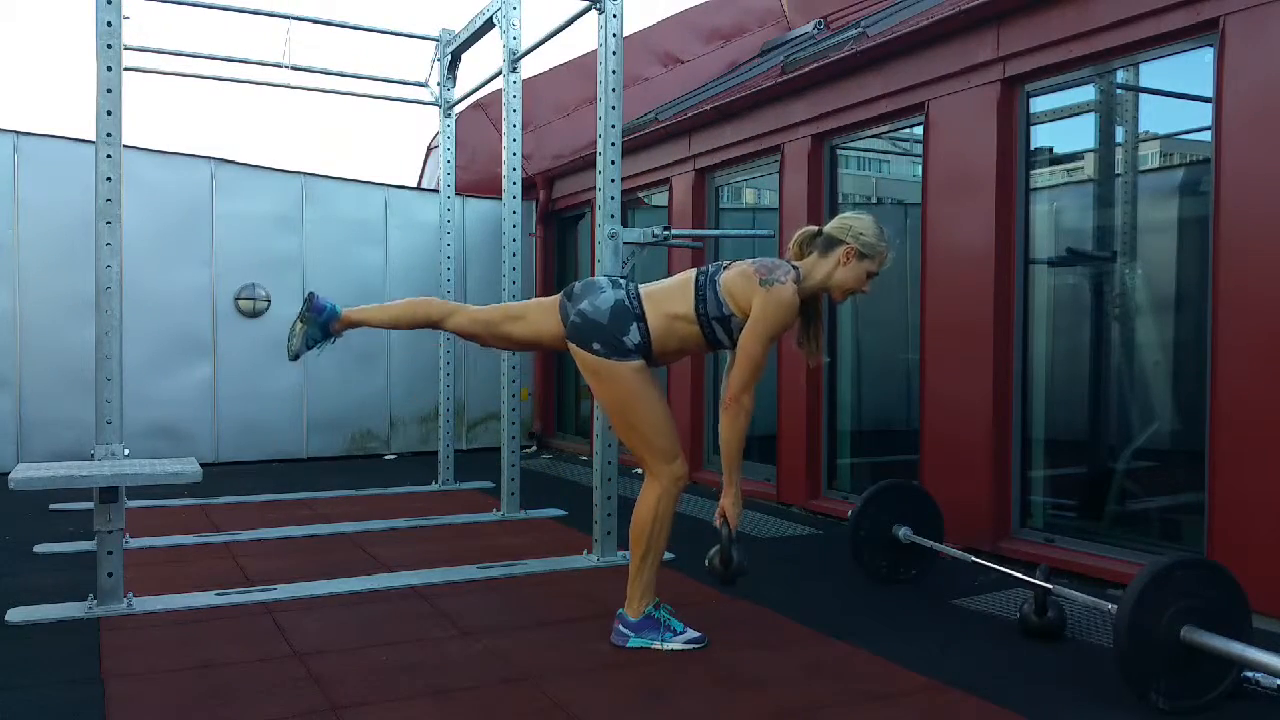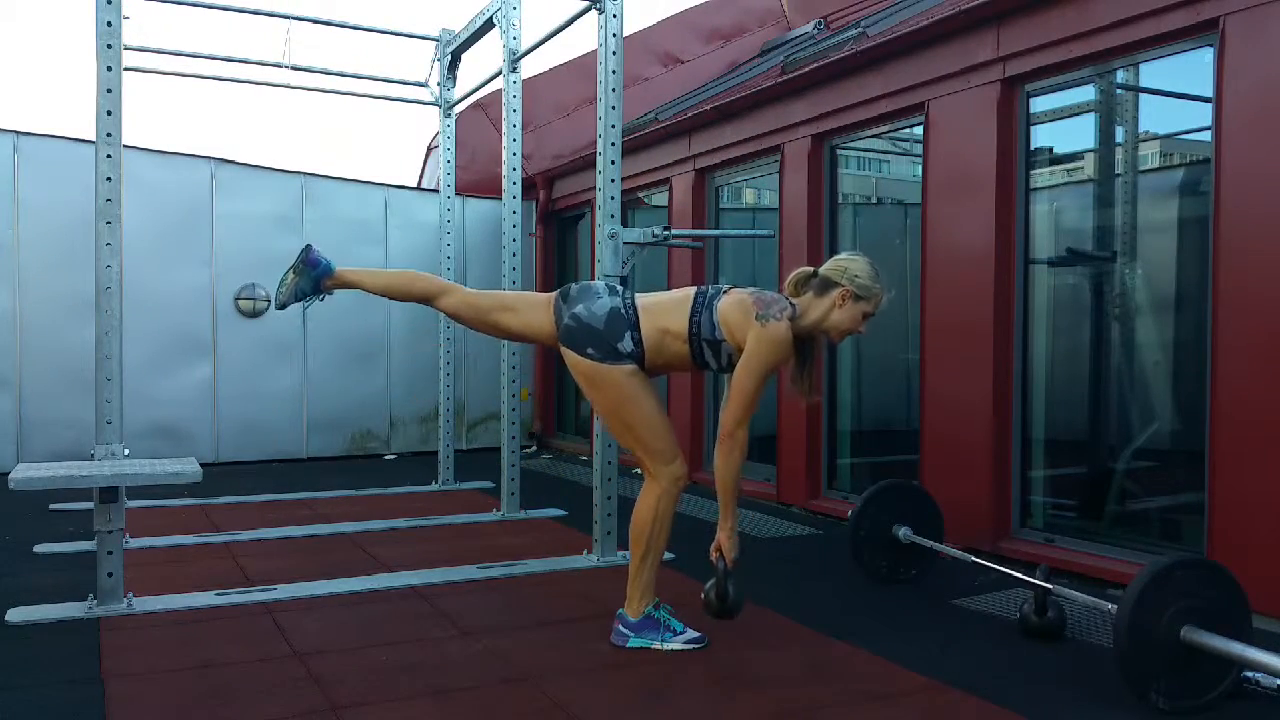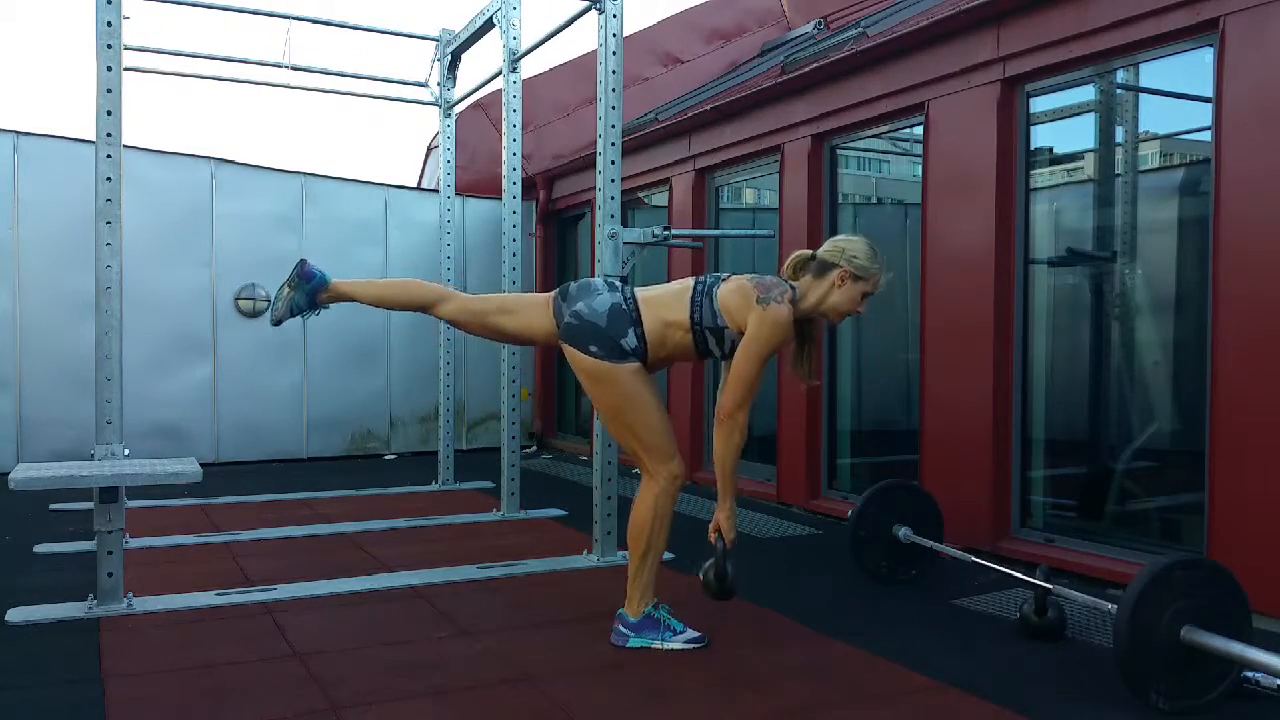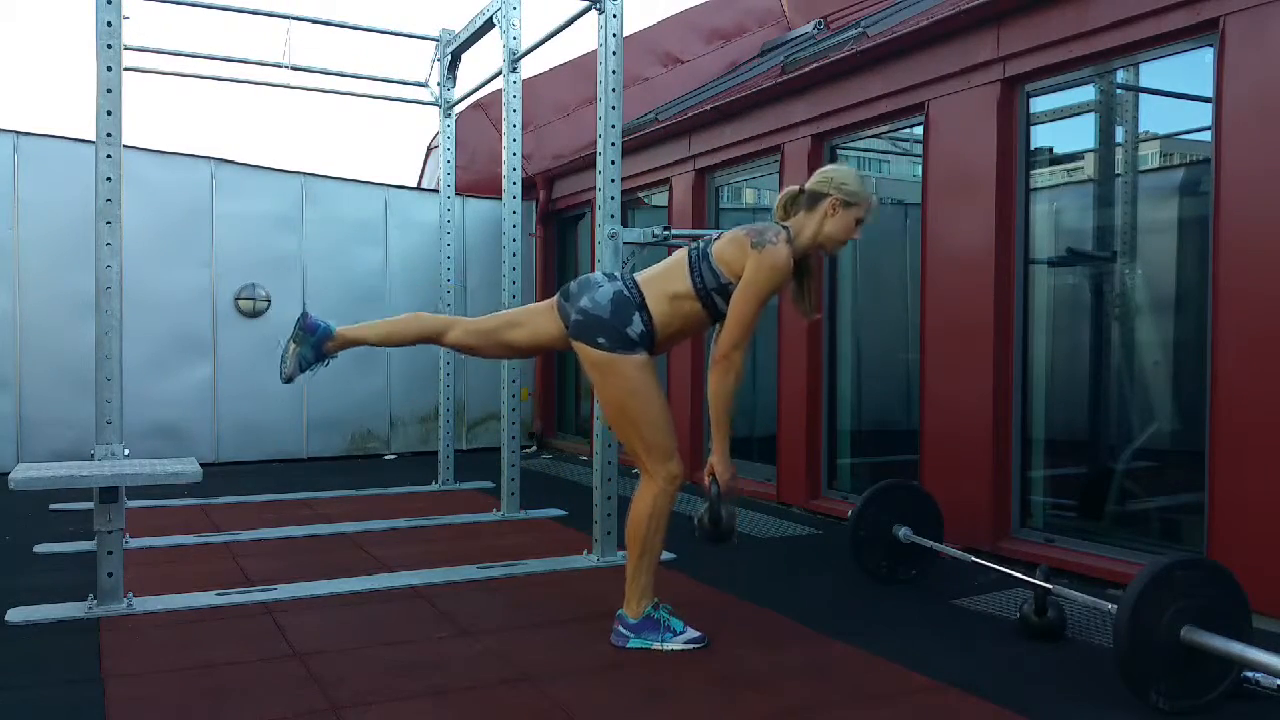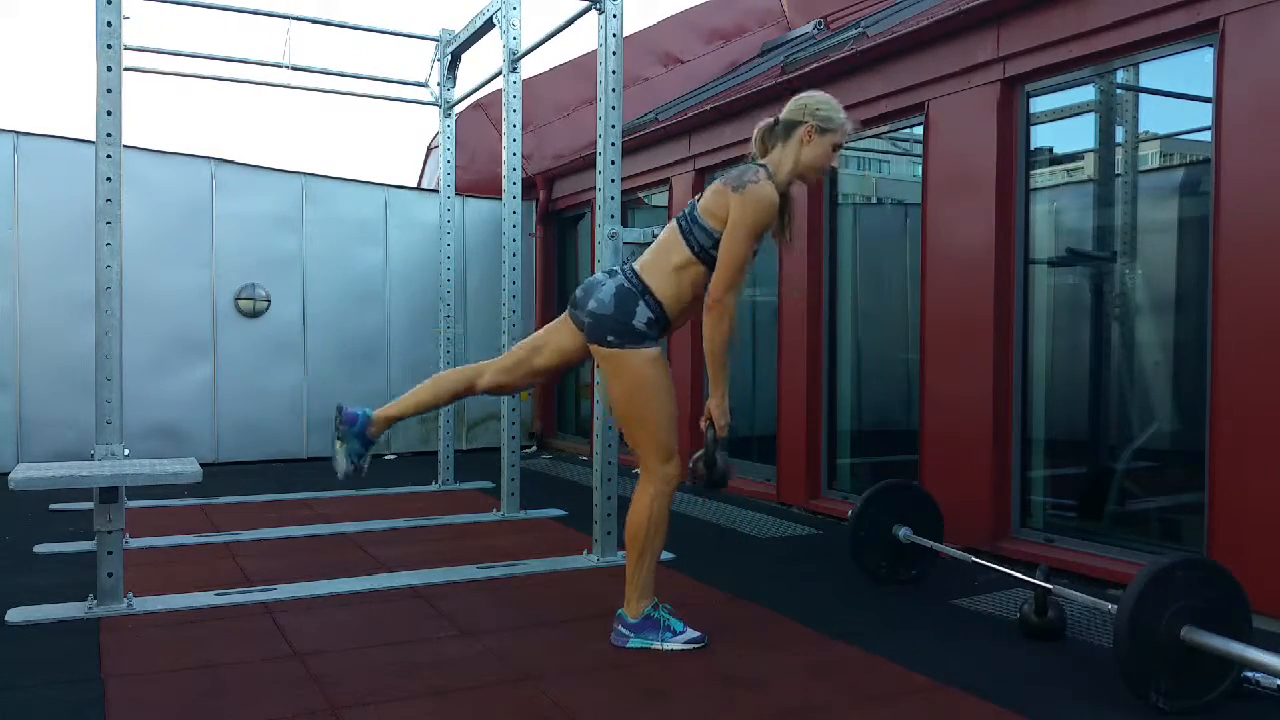
dt=0.3s
person 1, frame 1
left shoulder: (780, 278)
right shoulder: (783, 292)
left elbow: (732, 393)
right elbow: (737, 398)
left wrist: (729, 479)
right wrist: (731, 488)
left hip: (599, 304)
right hip: (611, 329)
left knee: (458, 317)
right knee: (668, 472)
left ankle: (331, 318)
right ankle: (636, 616)
person 1, frame 2
left shoulder: (775, 314)
right shoulder: (777, 328)
left elbow: (731, 427)
right elbow: (731, 433)
right wrist: (728, 523)
left hip: (590, 307)
right hip: (601, 334)
left knee: (452, 296)
right knee: (667, 473)
left ankle: (325, 273)
right ankle: (637, 617)
person 1, frame 3
left shoulder: (773, 299)
right shoulder: (778, 311)
left elbow: (731, 408)
right elbow: (731, 414)
right wrist: (726, 503)
left hip: (592, 304)
right hip: (603, 330)
left knee: (447, 304)
right knee: (665, 472)
left ankle: (320, 286)
right ankle: (637, 617)
person 1, frame 4
left shoulder: (770, 241)
right shoulder: (776, 251)
left elbow: (722, 348)
right elbow: (727, 356)
right wrist: (720, 450)
left hip: (598, 303)
right hip: (614, 324)
left knee: (458, 330)
right knee: (663, 473)
left ankle: (325, 338)
right ankle: (636, 618)
person 1, frame 5
left shoulder: (750, 182)
right shoulder: (761, 192)
left elbow: (708, 291)
right elbow: (719, 301)
right wrist: (719, 394)
left hip: (610, 297)
right hip: (628, 317)
left knee: (490, 375)
right knee: (662, 471)
left ankle: (368, 423)
right ankle: (636, 618)
